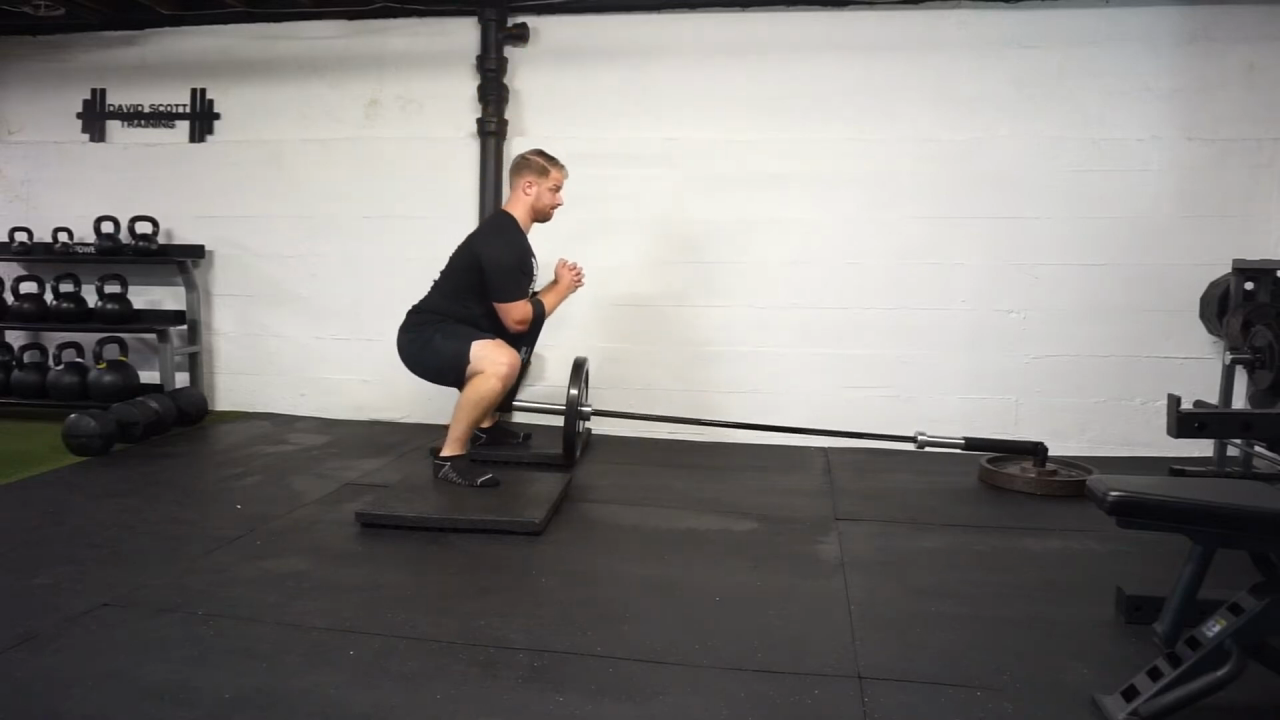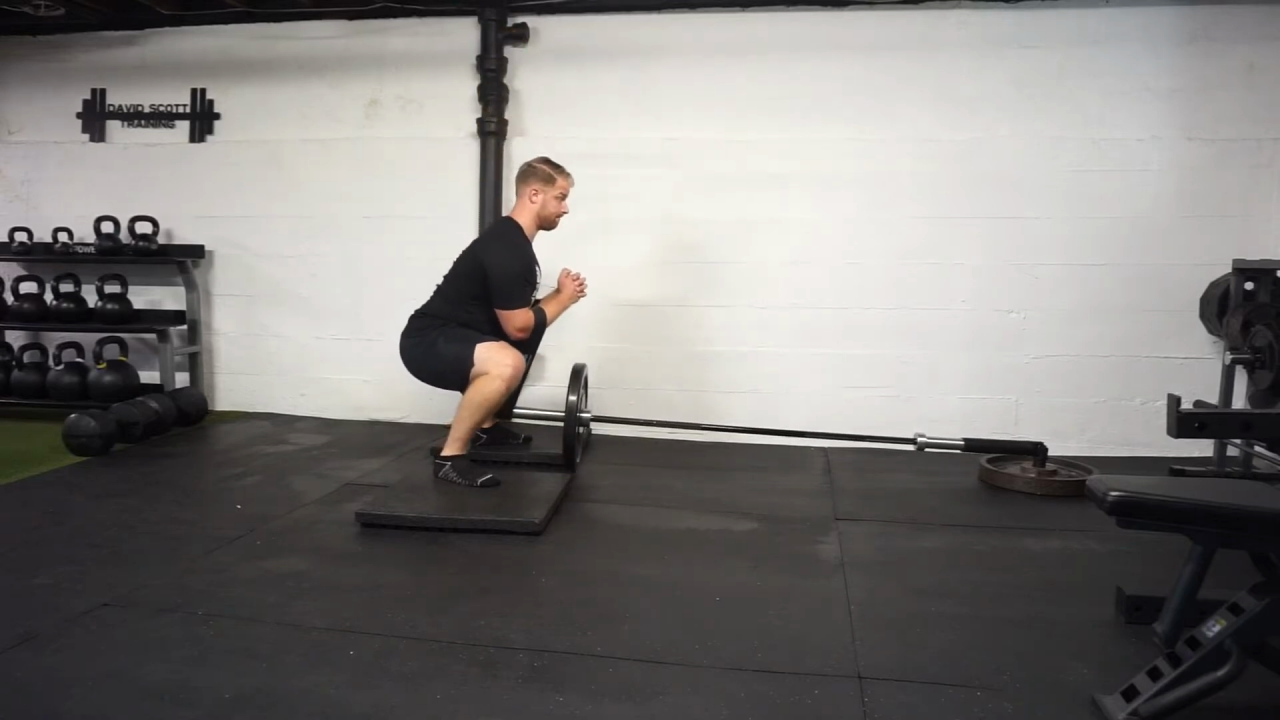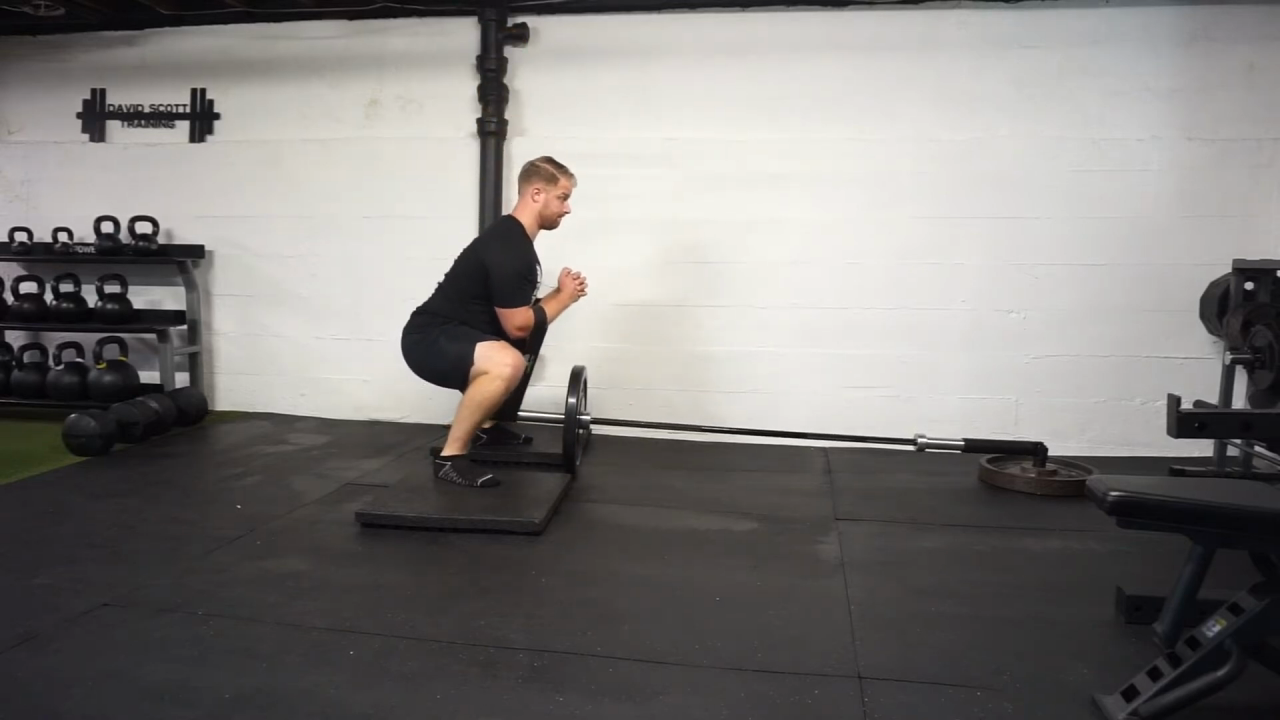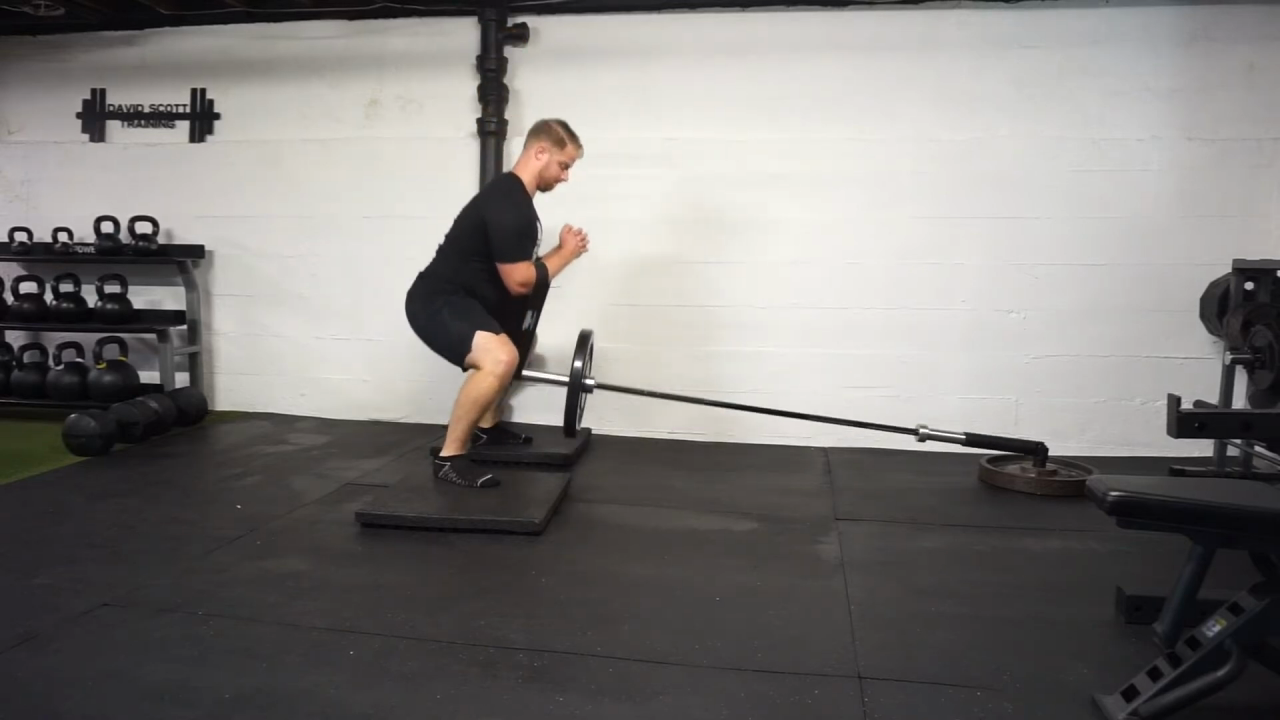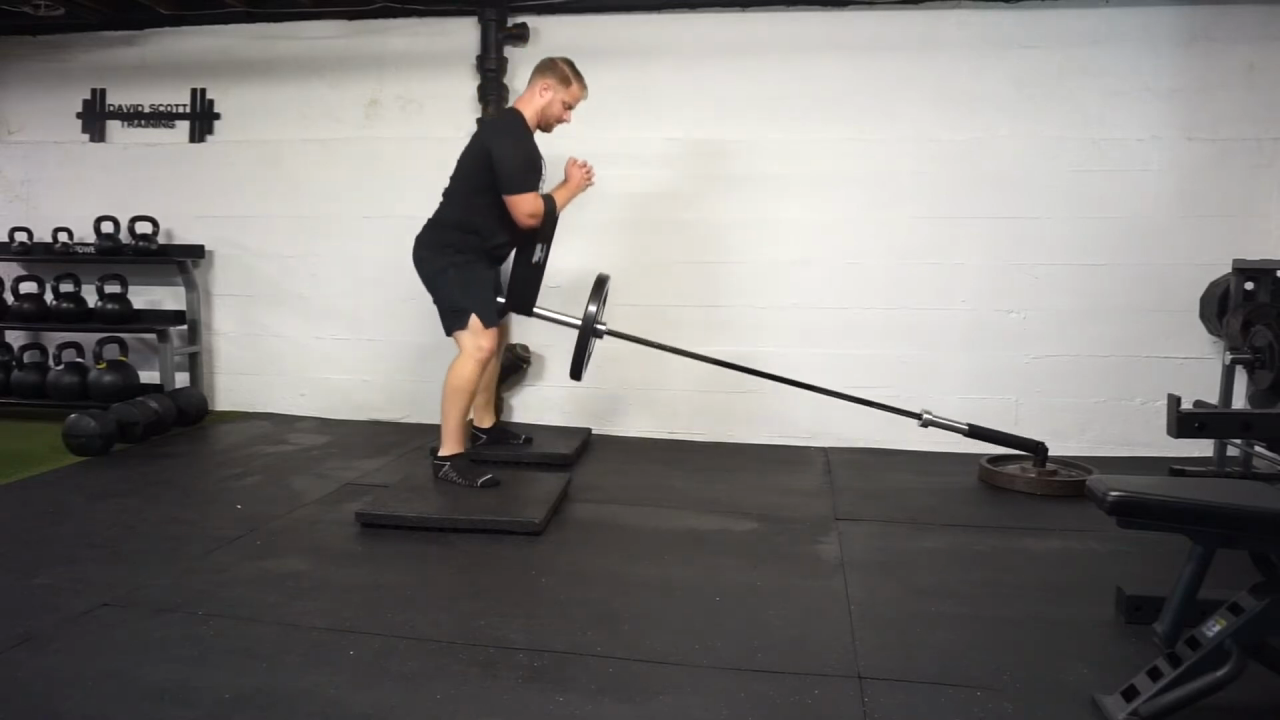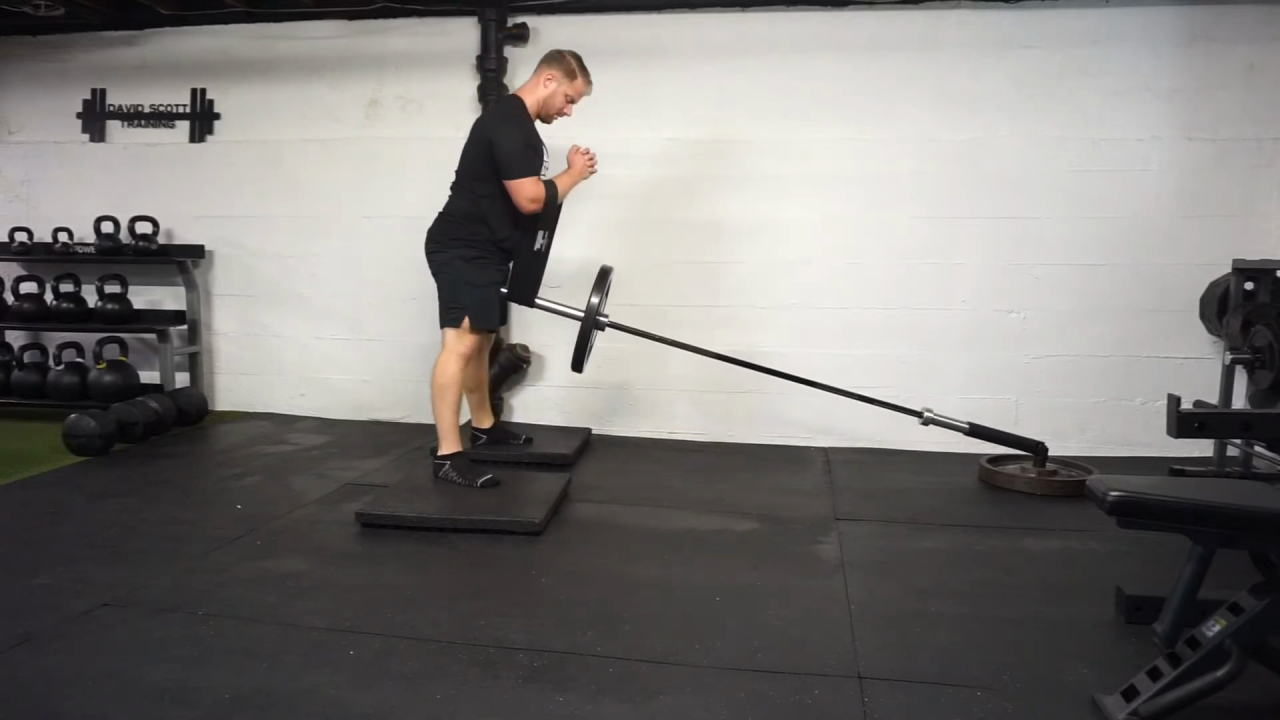
dt=0.4s
person 1, frame 1
left shoulder: (509, 234)
right shoulder: (502, 243)
left elbow: (515, 310)
right elbow: (518, 319)
left wrist: (558, 285)
right wrist: (563, 287)
left hip: (452, 330)
right hip: (426, 337)
left knee: (518, 351)
right knee: (502, 363)
left ankle: (485, 427)
right ankle: (450, 458)
person 1, frame 2
left shoulder: (513, 240)
right shoulder: (507, 251)
left elbow: (516, 318)
right elbow: (518, 327)
left wrist: (560, 294)
right wrist: (565, 297)
left hip: (451, 335)
right hip: (427, 342)
left knee: (525, 351)
right knee: (507, 364)
left ankle: (485, 427)
right ankle: (451, 457)
person 1, frame 3
left shoulder: (514, 240)
right shoulder: (508, 250)
left elbow: (515, 316)
right elbow: (517, 326)
left wrist: (560, 293)
right wrist: (566, 297)
left hip: (453, 331)
right hip: (429, 340)
left knee: (514, 356)
right knee: (507, 364)
left ankle: (485, 427)
right ankle: (451, 457)
person 1, frame 4
left shoulder: (513, 196)
right shoulder: (508, 205)
left elbow: (516, 275)
right elbow: (518, 282)
left wrist: (561, 252)
right wrist: (566, 253)
left hip: (465, 295)
right hip: (437, 301)
left knee: (511, 347)
right knee: (500, 358)
left ankle: (486, 426)
right ankle: (450, 456)
person 1, frame 5
left shoulder: (512, 131)
right shoulder: (510, 137)
left elbow: (521, 210)
right elbow: (527, 214)
right wrist: (573, 186)
left hip: (472, 252)
right hip: (450, 254)
left knee: (493, 338)
right knee: (478, 345)
left ankle: (485, 427)
right ankle: (449, 457)
person 1, frame 6
left shoulder: (515, 120)
right shoulder: (509, 122)
left elbow: (525, 195)
right elbow: (530, 198)
right wrist: (575, 173)
left hip: (483, 249)
right hip: (463, 250)
left knee: (480, 342)
right knee: (460, 345)
left ankle: (484, 428)
right ankle: (448, 455)
